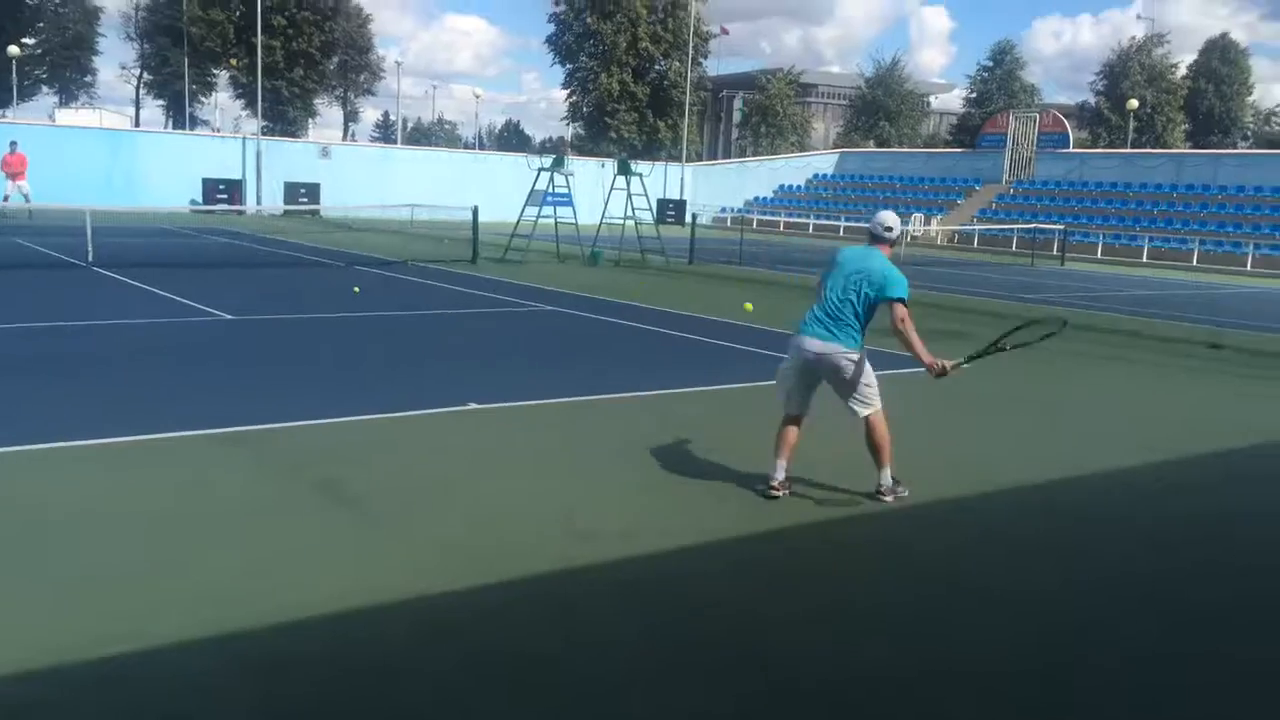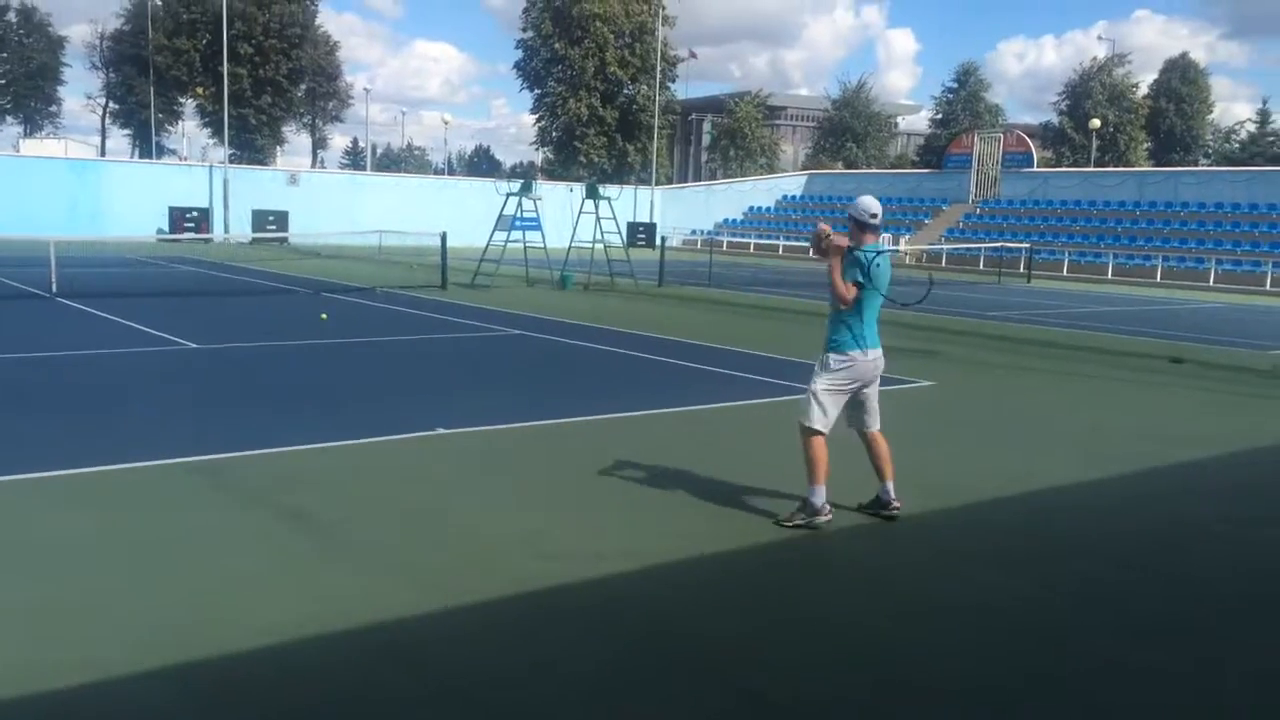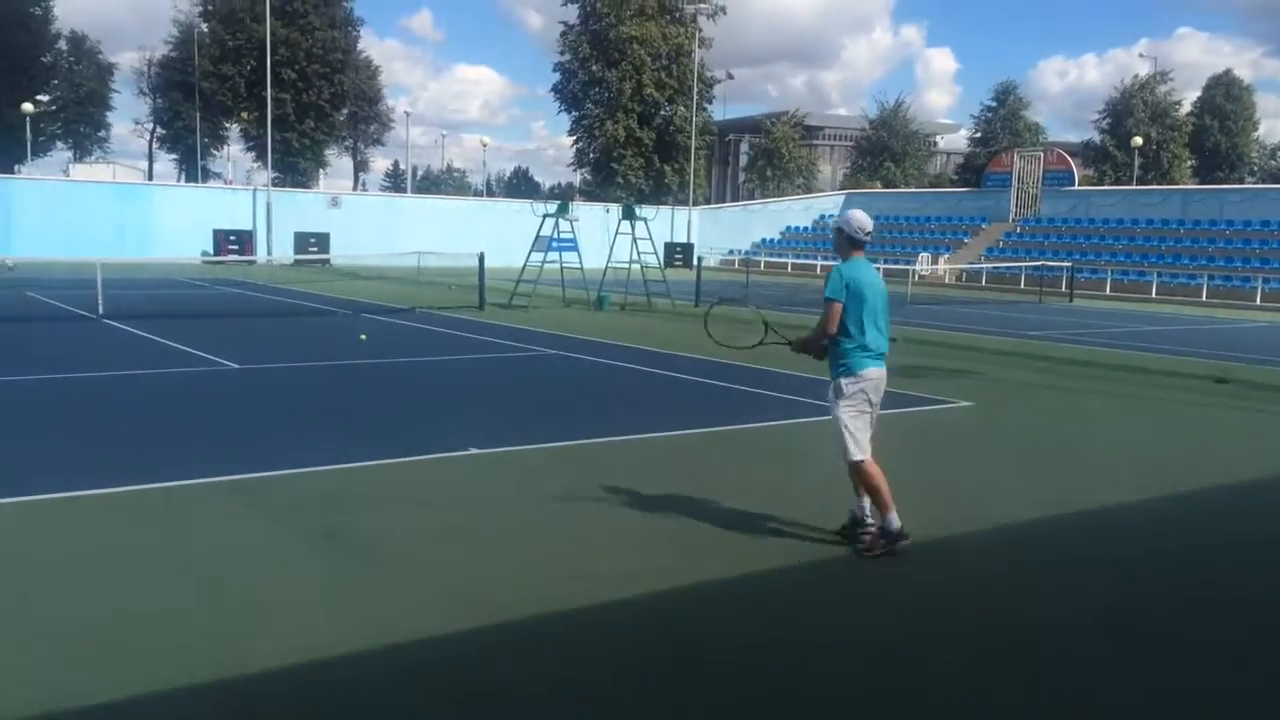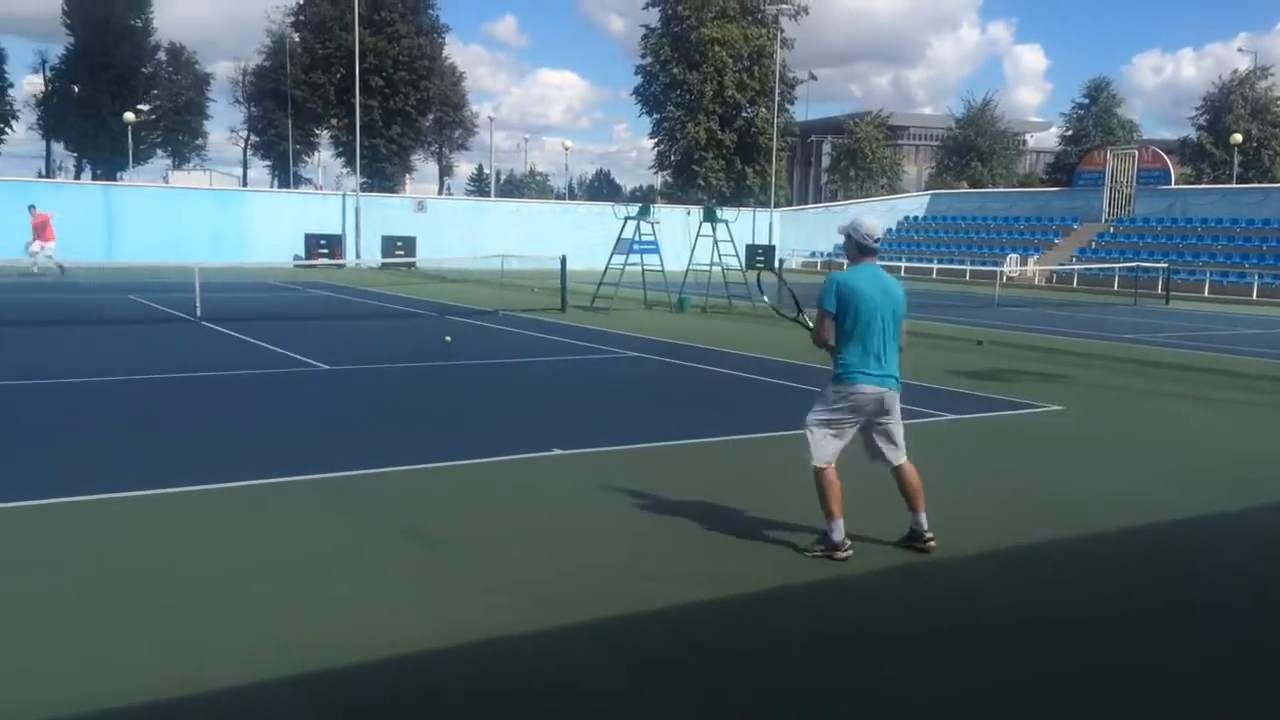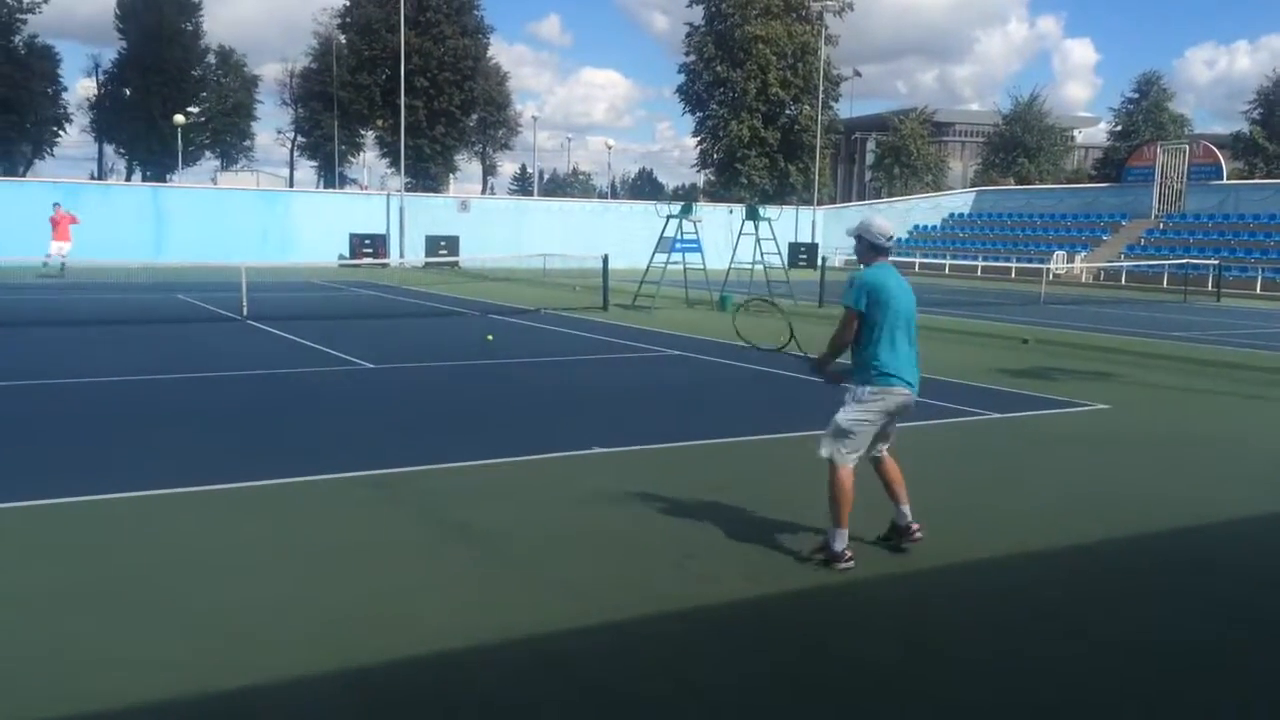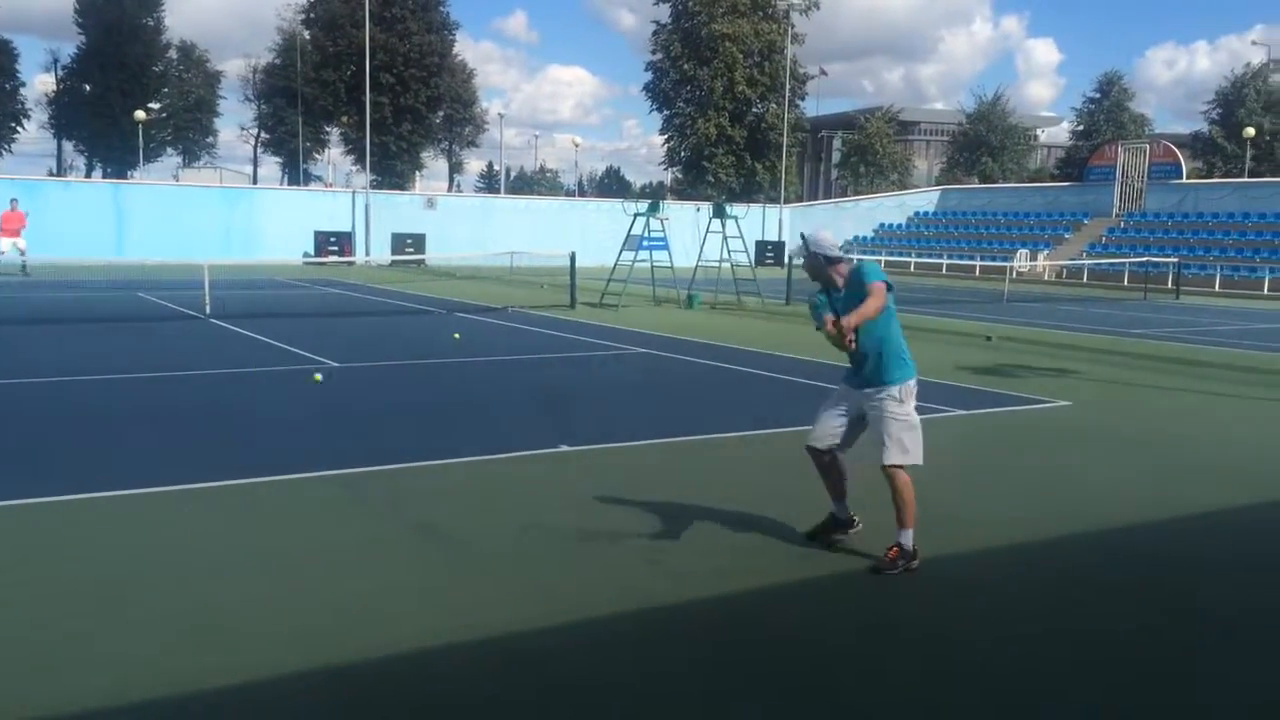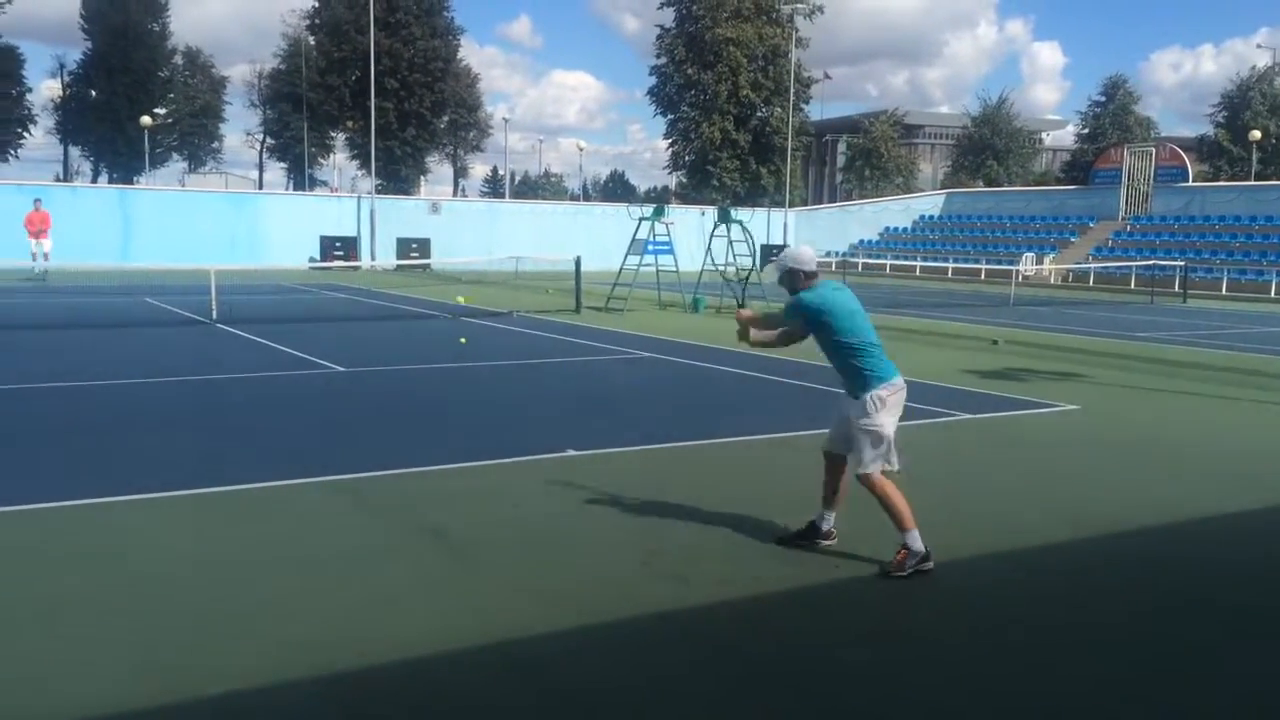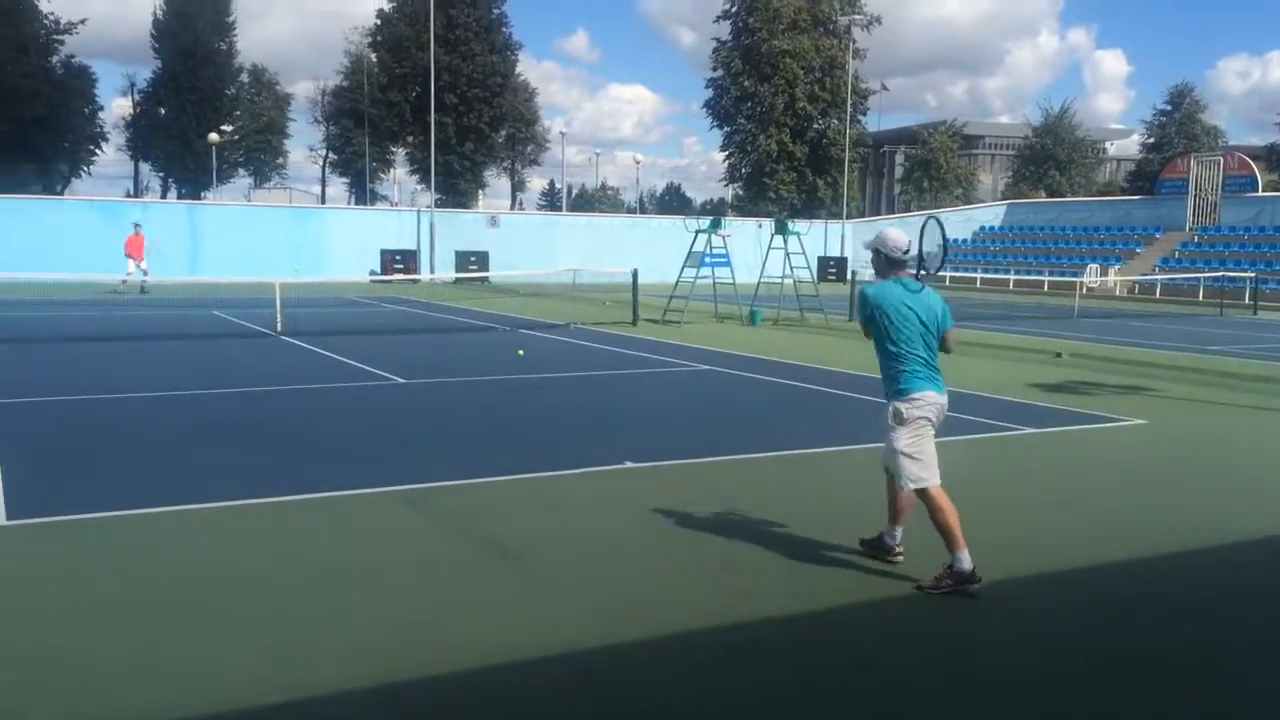
dt=0.5s
person 1, frame 1
left shoulder: (843, 255)
right shoulder: (893, 276)
right elbow: (900, 319)
right wrist: (925, 358)
left hip: (804, 342)
right hip: (842, 352)
left knee: (794, 414)
right knee: (872, 413)
left ankle: (778, 478)
right ankle: (886, 483)
person 1, frame 2
left shoulder: (863, 257)
right shoulder: (877, 254)
left elbow: (843, 301)
left wrist: (834, 258)
right wrist: (835, 242)
left hip: (844, 356)
right hip: (871, 355)
left knee: (812, 429)
right knee: (870, 430)
left ankle: (817, 505)
right ankle: (888, 498)
person 1, frame 3
left shoulder: (841, 273)
right shoulder: (875, 276)
left elbow: (827, 328)
left wrist: (804, 344)
right wrist: (826, 347)
left hip: (853, 376)
right hip: (876, 371)
left knee: (858, 458)
right knee: (859, 452)
left ankle: (893, 529)
right ankle: (862, 518)
person 1, frame 4
left shoulder: (839, 280)
right shoulder: (895, 287)
left elbow: (822, 337)
right elbow: (898, 341)
left wrist: (832, 344)
left hip: (850, 385)
right hip: (888, 385)
left knee: (822, 460)
right knee: (898, 460)
left ankle: (837, 538)
right ankle: (921, 531)
person 1, frame 5
left shoulder: (863, 280)
right shoulder: (899, 283)
left elbow: (847, 334)
left wrist: (825, 361)
right wrist: (848, 369)
left hip: (877, 386)
right hip: (903, 384)
left knee: (839, 460)
right knee: (877, 451)
left ankle: (837, 547)
right ankle: (906, 522)
person 1, frame 6
left shoulder: (865, 271)
right shoulder: (820, 300)
left elbow: (877, 301)
right elbow: (830, 328)
left wrist: (848, 323)
right wrist: (838, 333)
left hip: (894, 385)
right hip: (856, 384)
left knee: (893, 466)
right knee: (819, 446)
left ankle: (907, 547)
right ankle: (842, 516)
person 1, frame 7
left shoulder: (809, 300)
right shoulder: (832, 290)
left elbow: (772, 322)
right elbow: (793, 334)
left wrist: (747, 319)
right wrist: (756, 337)
left hip: (880, 390)
right hip: (866, 388)
left knee: (871, 474)
right knee: (834, 455)
left ankle: (916, 549)
right ankle: (823, 526)
person 1, frame 8
left shoulder: (871, 293)
right shoulder: (933, 297)
left elbow: (869, 332)
right elbow: (947, 346)
left hip: (911, 400)
right hip: (933, 394)
left knee: (926, 485)
right knee: (896, 469)
left ankle: (963, 567)
right ankle: (890, 541)
